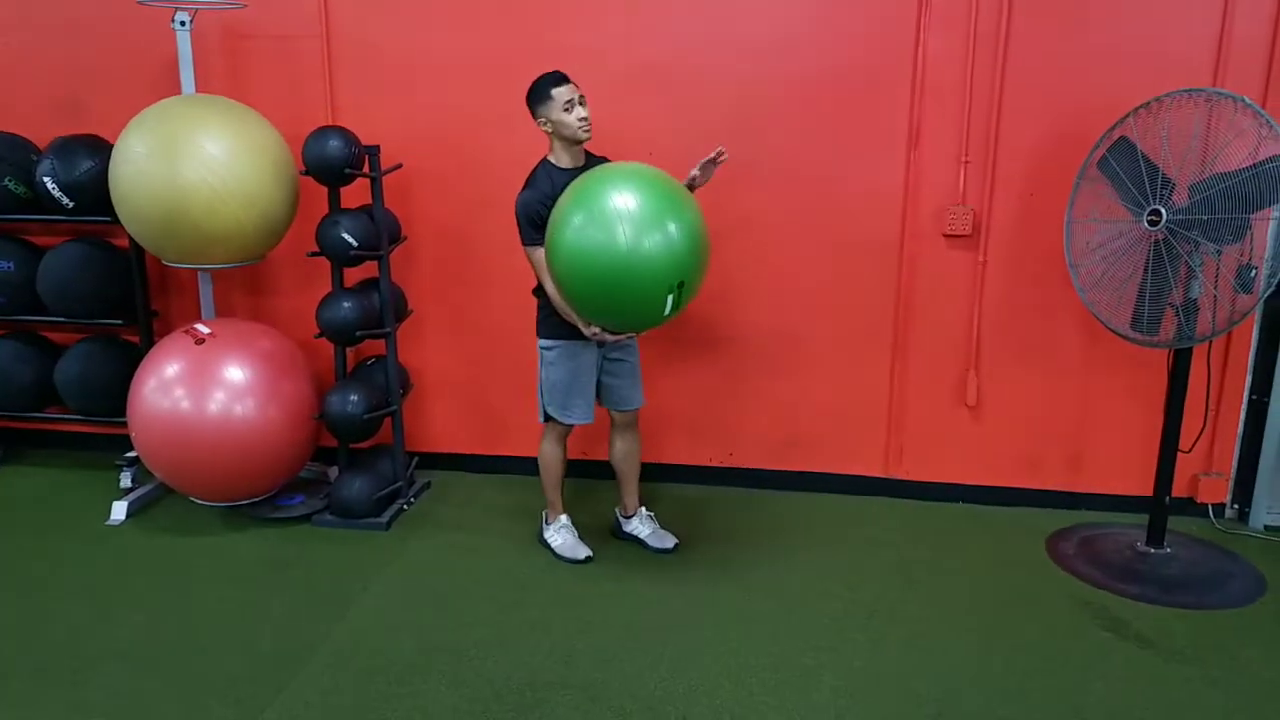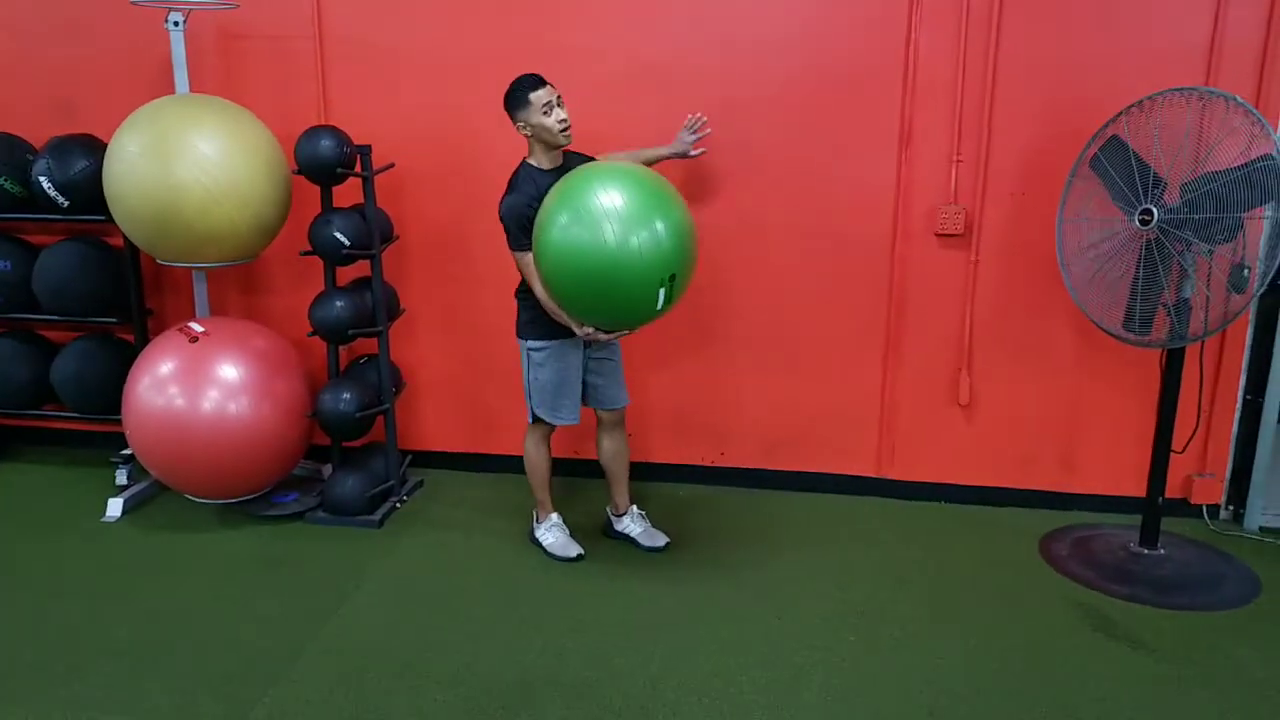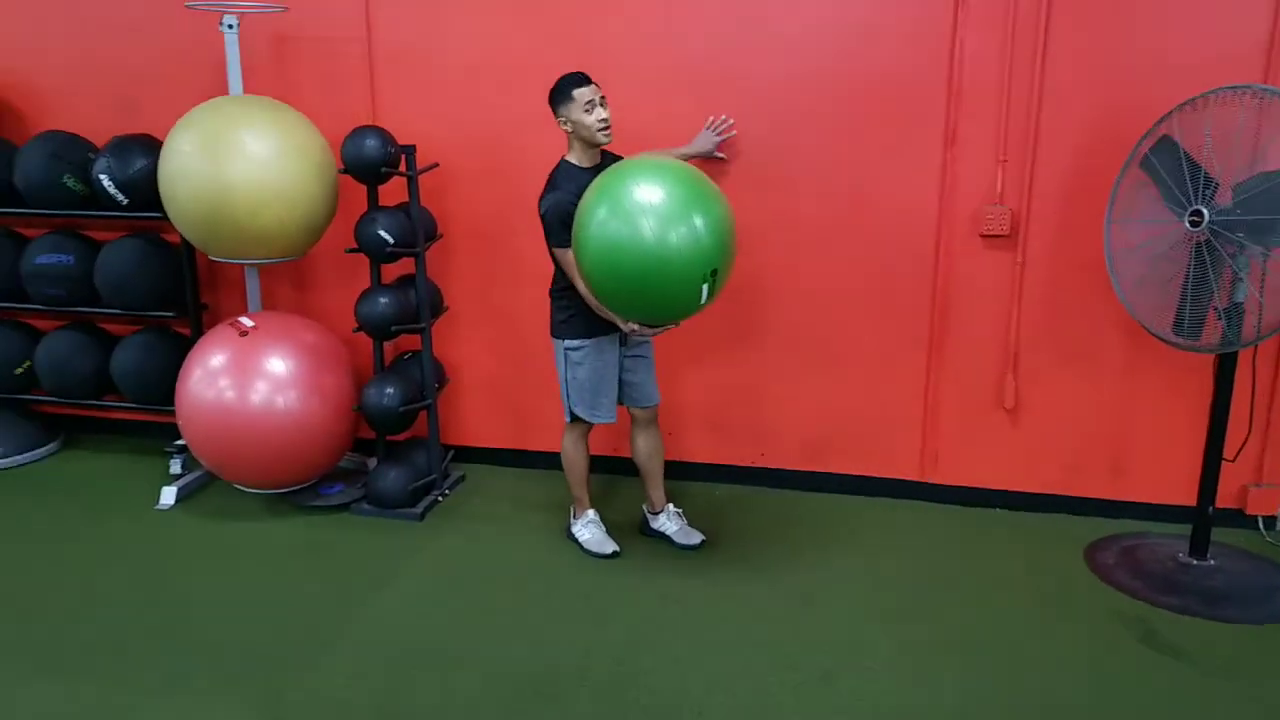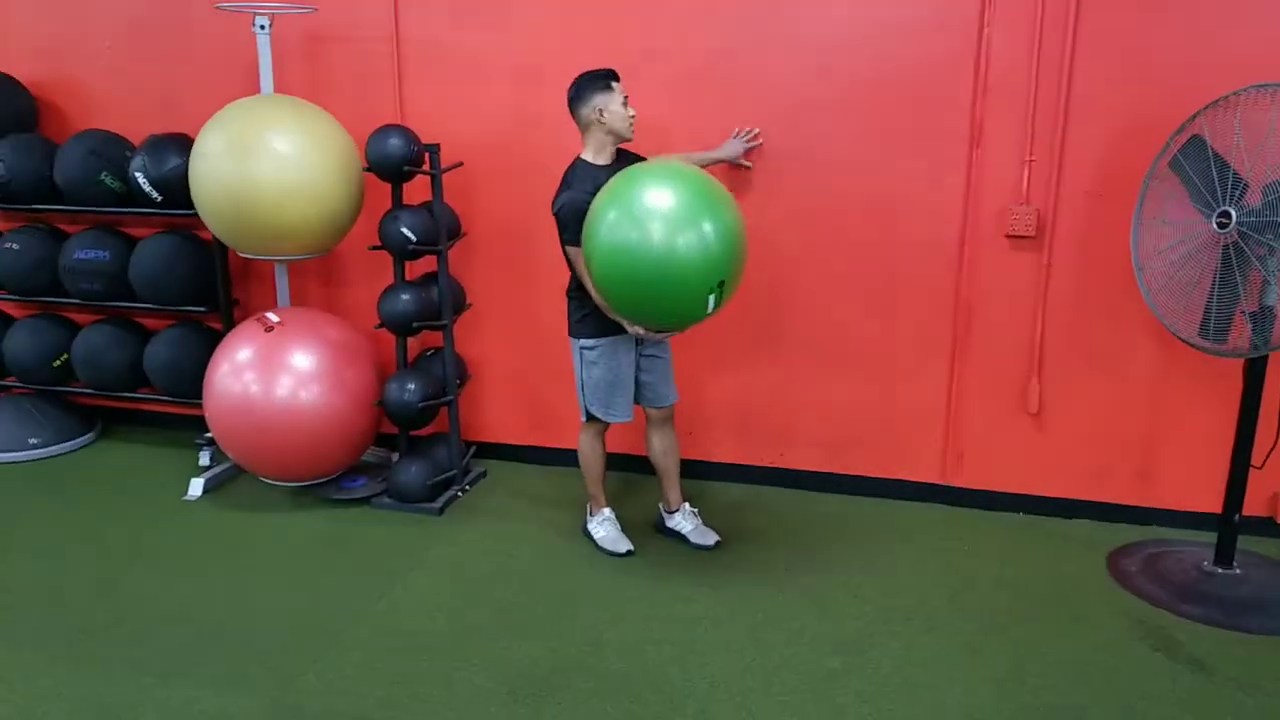
dt=0.3s
person 1, frame 1
left shoulder: (604, 169)
right shoulder: (535, 196)
right elbow: (547, 277)
left wrist: (691, 181)
right wrist: (583, 325)
right hip: (565, 330)
left knee: (626, 418)
right knee: (559, 425)
left ankle: (631, 516)
right ankle: (555, 521)
person 1, frame 2
left shoulder: (579, 165)
right shoulder: (519, 199)
left elbow: (612, 164)
right elbow: (536, 281)
left wrist: (669, 150)
right wrist: (575, 327)
right hip: (549, 329)
left knee: (613, 415)
right knee: (544, 424)
left ankle: (622, 514)
right ankle: (545, 520)
person 1, frame 3
left shoulder: (611, 164)
right shoulder: (560, 198)
right elbow: (580, 280)
left wrist: (693, 149)
right wrist: (622, 322)
left hip: (628, 315)
right hip: (583, 327)
left knee: (646, 414)
right knee: (581, 422)
left ankle: (658, 512)
right ankle: (582, 516)
person 1, frame 4
left shoulder: (628, 163)
right shoulder: (574, 196)
right elbow: (590, 279)
left wrist: (720, 154)
right wrist: (628, 323)
right hip: (599, 327)
left knee: (661, 414)
right knee: (597, 421)
left ankle: (674, 511)
right ankle: (598, 515)
